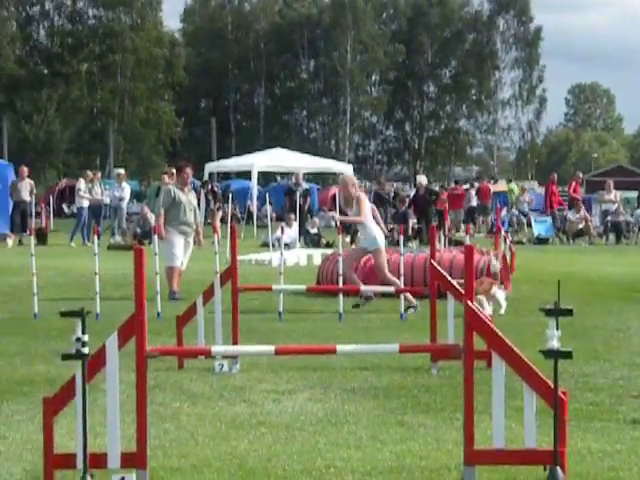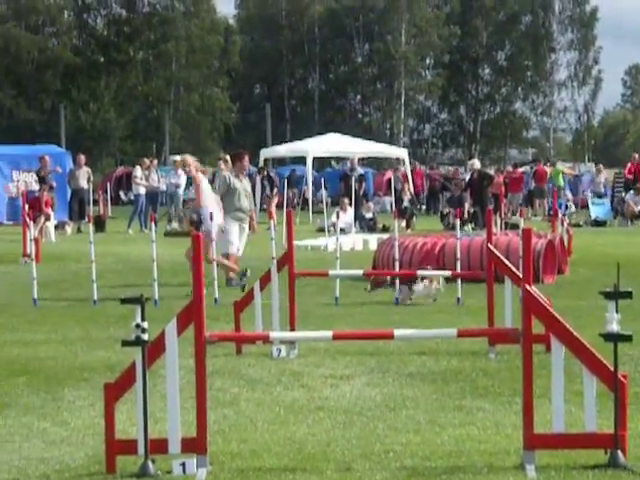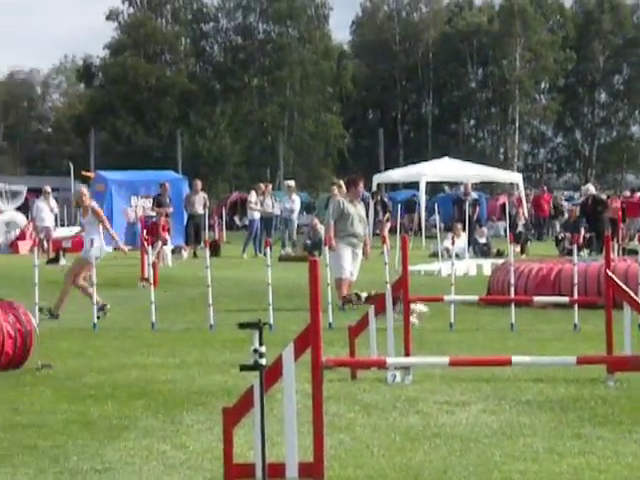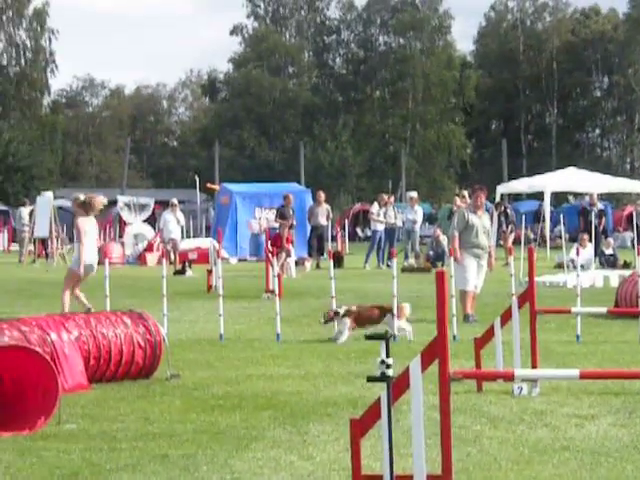
dt=0.7s
person 1, frame 1
left shoulder: (192, 193)
right shoulder: (170, 190)
left elbow: (196, 215)
right elbow: (161, 210)
left wrist: (199, 233)
right wrist: (160, 227)
left hip: (189, 233)
right hip: (174, 231)
left knee: (182, 264)
right knee: (174, 262)
left ankle: (177, 290)
right ankle: (173, 291)
person 1, frame 2
left shoulder: (246, 180)
right shoulder: (225, 176)
left elbow: (250, 201)
right elbow: (217, 196)
left wrist: (253, 219)
left hip: (244, 220)
right hip: (229, 218)
left knee: (238, 250)
right knee: (230, 248)
left ankle: (234, 276)
right ankle: (229, 277)
person 1, frame 3
left shoulder: (361, 205)
right shoulder: (339, 201)
left elbow: (364, 226)
right elbow: (330, 220)
left wrist: (367, 244)
right wrist: (330, 238)
left hip: (357, 244)
right hip: (342, 243)
left knee: (352, 275)
right knee: (343, 273)
left ankle: (347, 300)
right ankle: (342, 301)
person 1, frame 4
left shoulder: (486, 216)
right shoulder: (463, 212)
left elbow: (489, 237)
right elbow: (455, 232)
left wrist: (491, 255)
right wrist: (456, 250)
left hip: (482, 256)
right hip: (467, 254)
left knee: (476, 287)
right knee: (467, 285)
left ankle: (471, 313)
right ankle: (467, 314)
person 2, frame 1
left shoulder: (360, 197)
right shoulder: (348, 201)
left elbow: (362, 219)
right elbow: (373, 209)
left wrist: (342, 218)
right wrist: (383, 228)
left hip: (374, 238)
right hip: (365, 240)
left knee: (384, 275)
right knee: (345, 265)
left ankle: (411, 302)
right ankle: (365, 294)
person 2, frame 2
left shoulder: (197, 178)
right shoulder: (201, 179)
left elbow: (199, 201)
right elbow: (214, 198)
left hip: (210, 218)
right hip: (211, 217)
left knee: (209, 258)
right knee: (189, 254)
left ankle: (239, 272)
person 2, frame 3
left shoulder: (94, 208)
right shoulder: (82, 209)
left elbow: (107, 227)
left wrist: (118, 243)
left hip: (94, 247)
right hip: (89, 247)
left knee: (69, 277)
right knee: (77, 281)
left ankle: (55, 311)
right ankle: (101, 305)
person 2, frame 4
left shoulder: (78, 221)
right shoulder: (93, 220)
left elbow: (81, 244)
right elbow: (97, 242)
left wrist: (81, 265)
left hip: (81, 259)
right hip: (93, 259)
left knee: (66, 289)
right knee: (74, 289)
right ankle: (88, 307)
